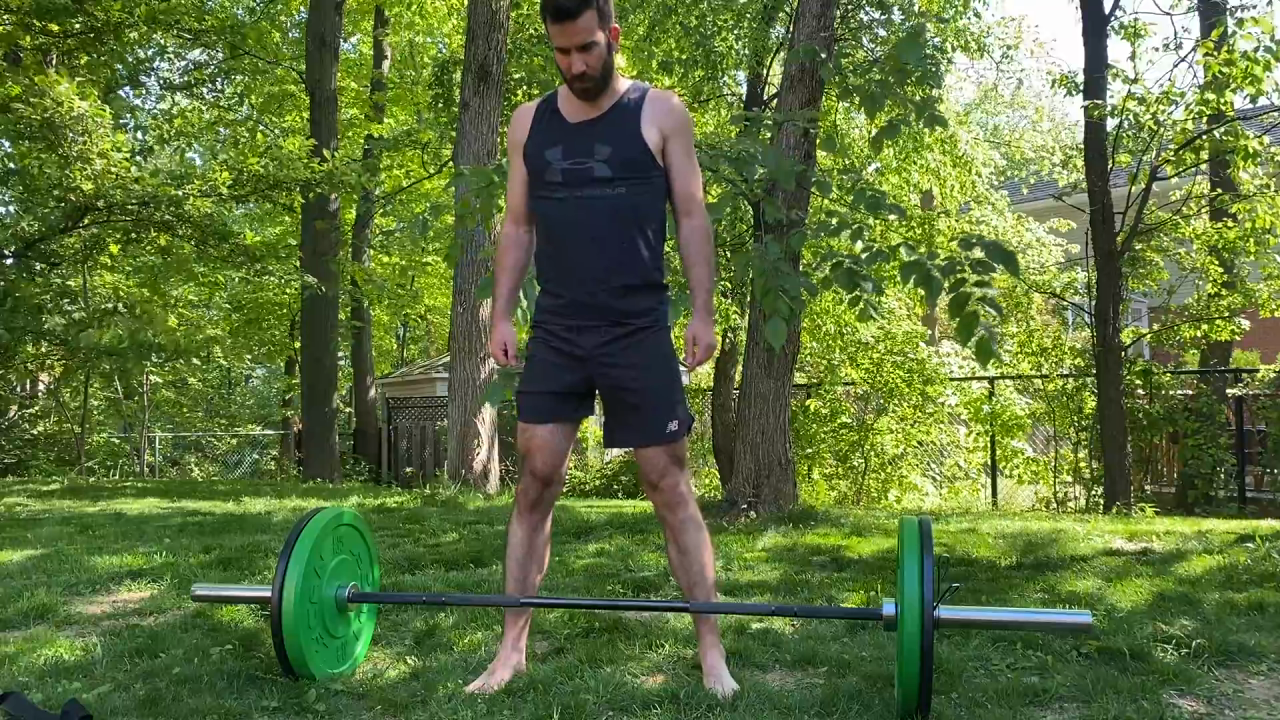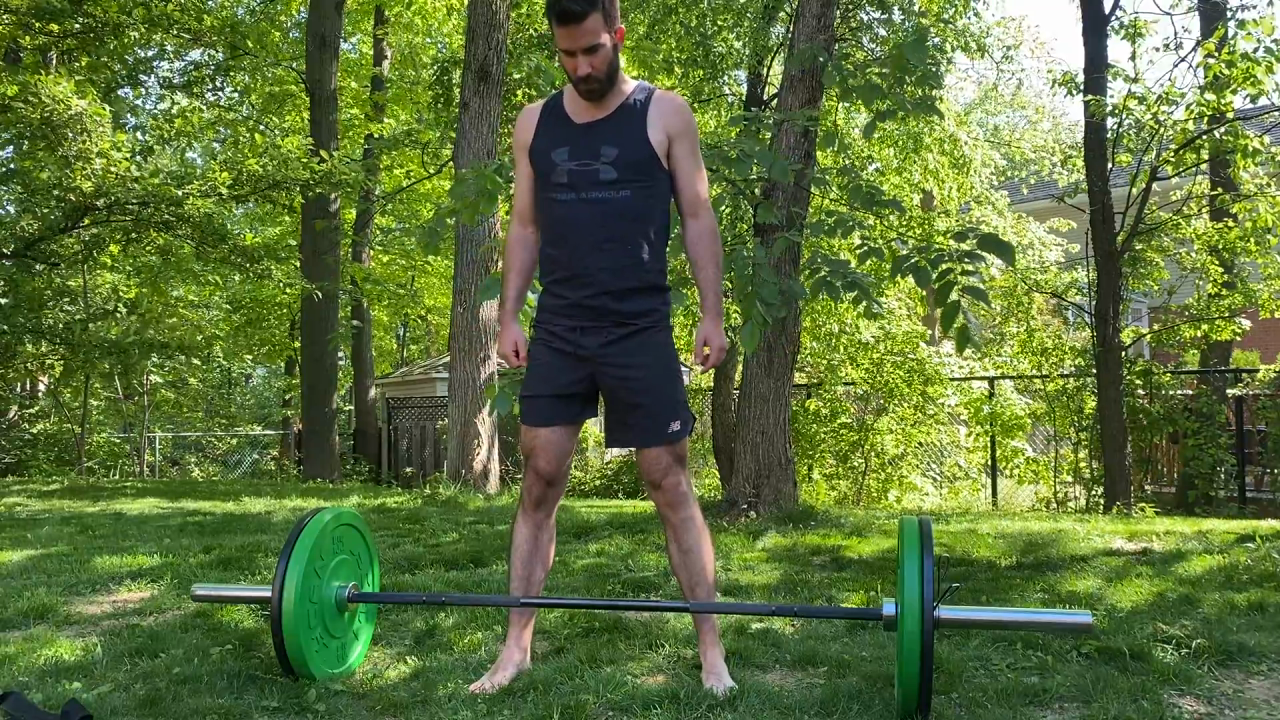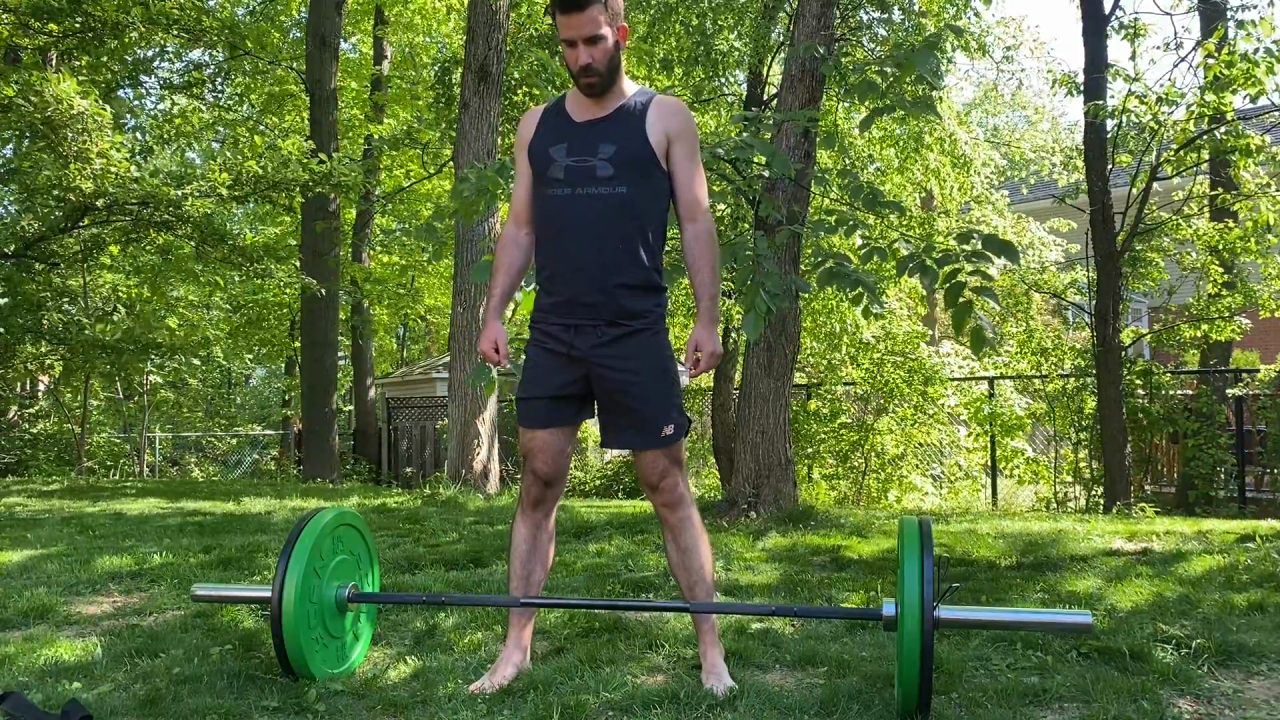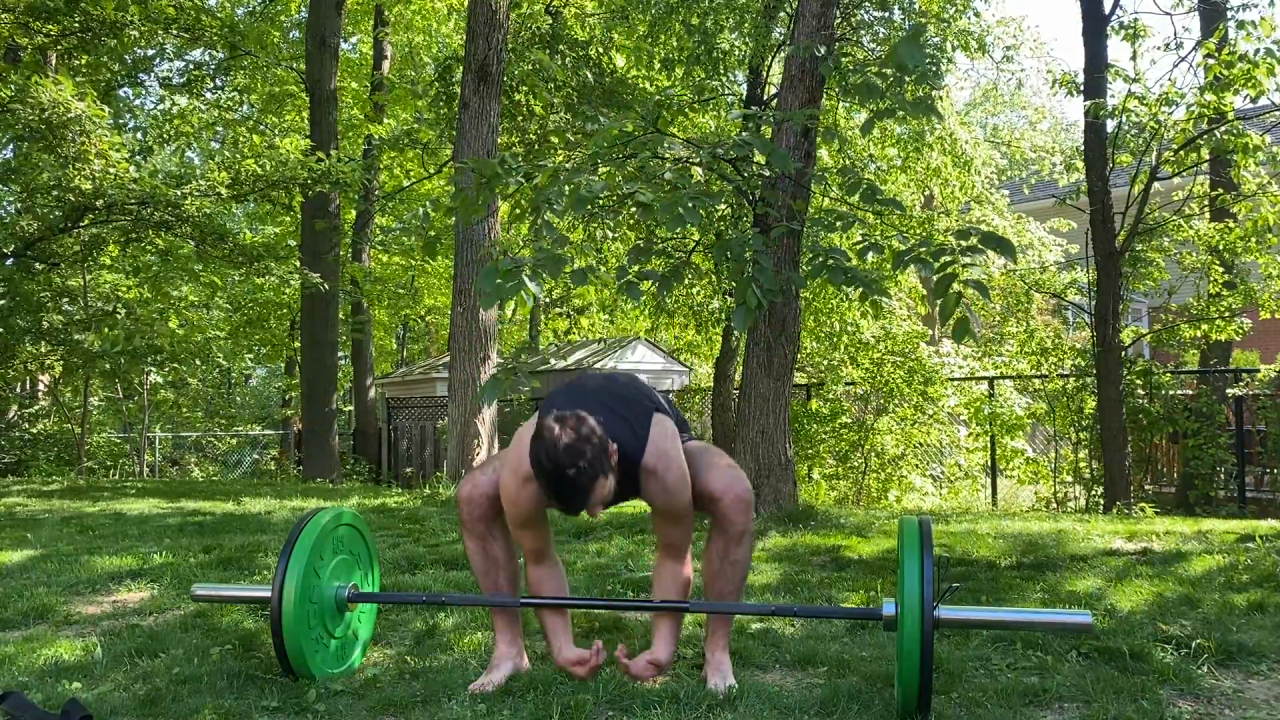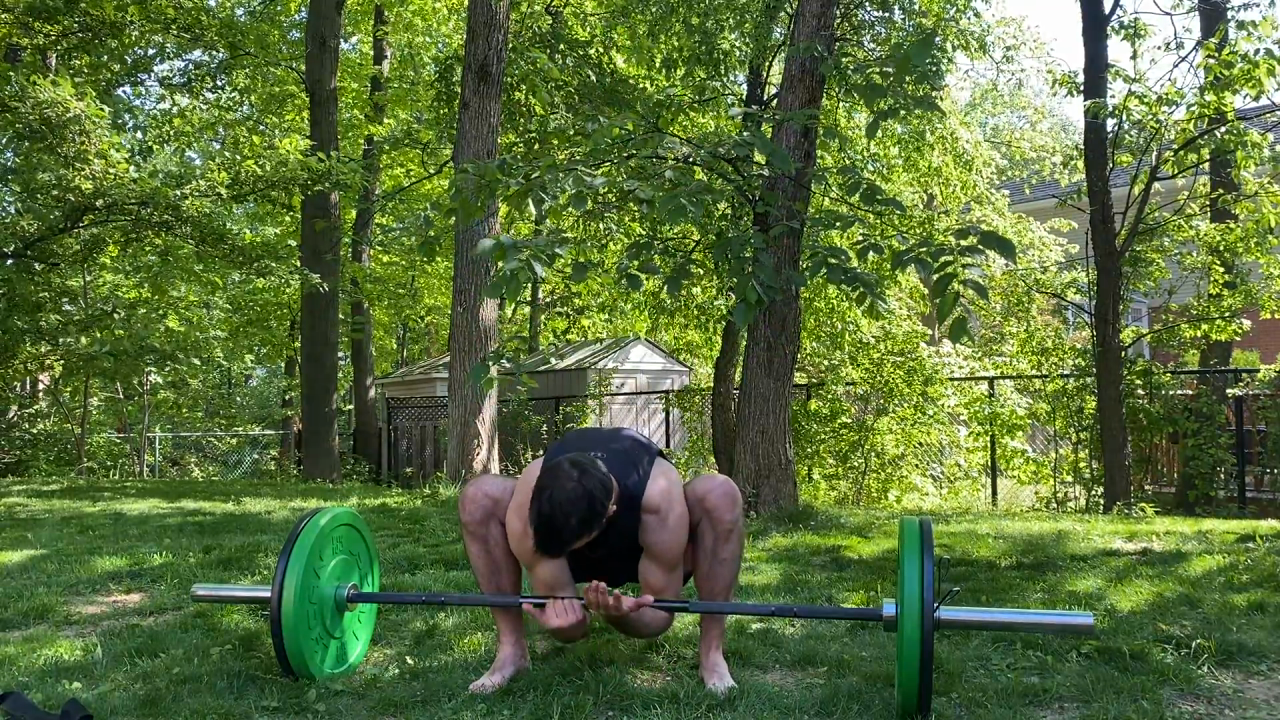
dt=1s
person 1, frame 1
left shoulder: (660, 112)
right shoulder: (529, 121)
left elbow: (692, 216)
right elbow: (518, 226)
left wrist: (703, 312)
right wrist: (501, 314)
left hip: (638, 332)
right hip: (554, 334)
left knee: (670, 488)
right knee: (534, 484)
left ankle: (711, 650)
right ankle: (511, 648)
person 1, frame 2
left shoulder: (665, 112)
right shoulder: (535, 122)
left elbow: (698, 217)
right elbow: (525, 226)
left wrist: (713, 315)
right wrist: (509, 314)
left hip: (640, 333)
right hip: (556, 333)
left knee: (672, 487)
right knee: (539, 486)
left ankle: (711, 648)
right ankle: (516, 646)
person 1, frame 3
left shoulder: (665, 117)
right shoulder: (537, 123)
left elbow: (697, 222)
right elbow: (519, 227)
left wrist: (707, 320)
right wrist: (493, 314)
left hip: (636, 335)
right hip: (551, 336)
left knee: (669, 491)
right knee: (537, 490)
left ankle: (710, 648)
right ankle: (516, 647)
person 1, frame 4
left shoulder: (662, 465)
right shoulder: (520, 474)
left elbow: (674, 556)
right elbow: (540, 562)
left wrist: (661, 650)
right wrist: (562, 647)
left hip: (651, 438)
left knee: (734, 497)
right knee: (474, 498)
left ankle: (717, 652)
right ankle: (509, 648)
person 1, frame 5
left shoulder: (661, 501)
right shoulder: (526, 506)
left elbow: (662, 611)
right elbow: (558, 602)
left wrist: (620, 614)
right wrist: (564, 620)
left hip: (650, 551)
left knee: (720, 496)
right knee: (478, 498)
left ankle: (711, 653)
right ankle: (511, 648)
